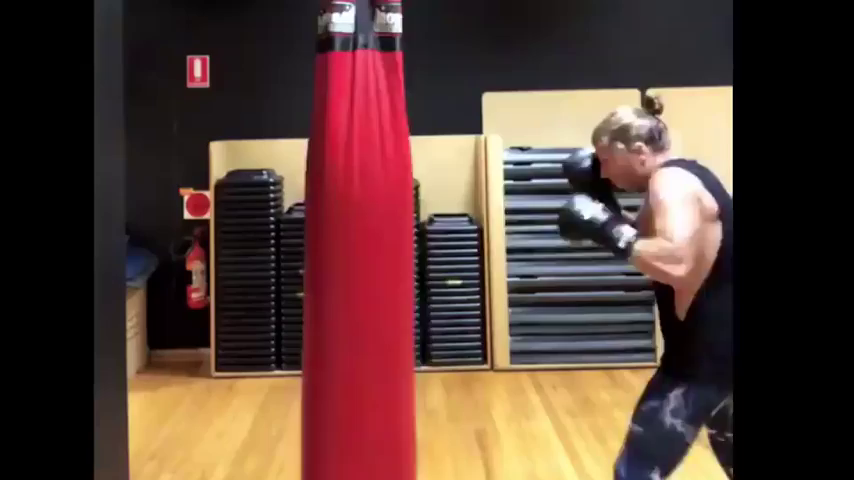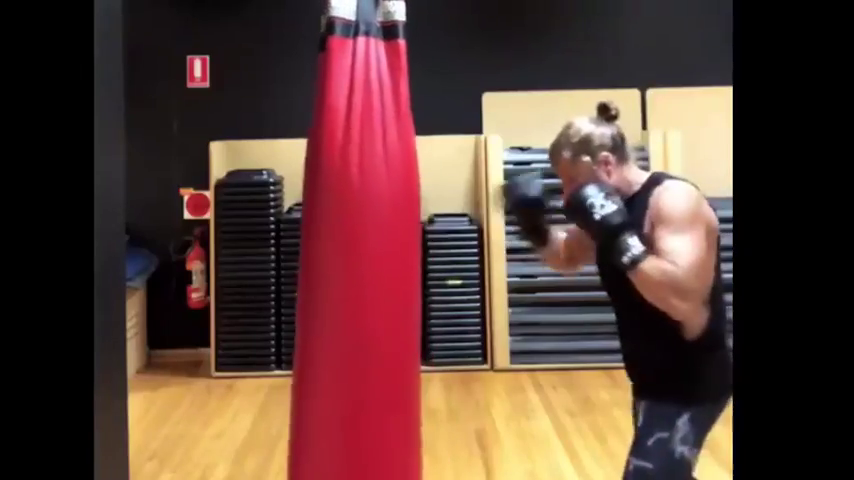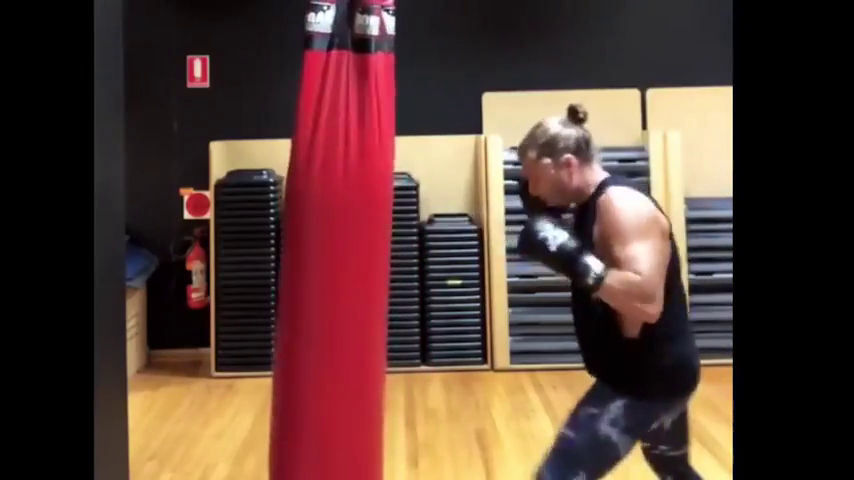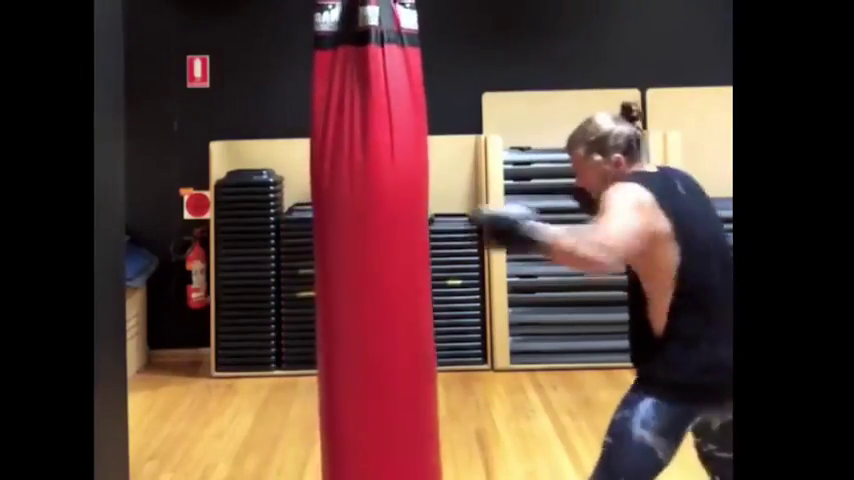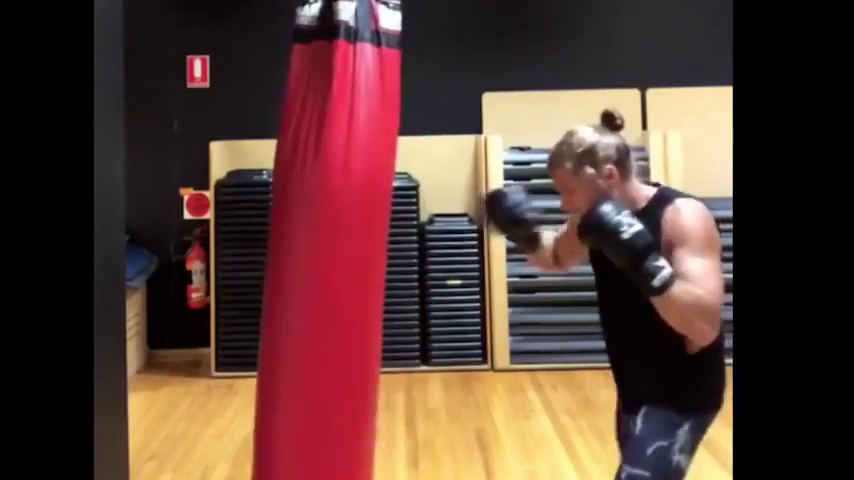
dt=1s
person 1, frame 1
left shoulder: (673, 182)
right shoulder: (695, 178)
left elbow: (674, 263)
right elbow: (660, 244)
left wrist: (611, 230)
right wrist: (600, 195)
left hip: (706, 354)
right hip: (730, 347)
person 1, frame 2
left shoulder: (675, 200)
right shoulder: (615, 199)
left elbow: (680, 296)
right elbow: (564, 259)
left wrist: (618, 236)
right wrist: (534, 225)
left hip: (686, 380)
right hip: (658, 374)
person 1, frame 3
left shoulder: (620, 204)
right shoulder: (594, 204)
left elbow: (648, 300)
left wrist: (574, 258)
right wrist: (546, 221)
left hip: (640, 375)
right hip: (673, 367)
person 1, frame 4
left shoulder: (631, 196)
right shoulder: (679, 184)
left elbow: (598, 253)
left wrist: (520, 229)
left hip: (683, 373)
right hip: (720, 366)
person 1, frame 5
left shoulder: (684, 216)
right shoulder: (594, 213)
left elbow: (704, 324)
right elbow: (552, 258)
left wrist: (646, 261)
right wrist: (523, 228)
left hip: (680, 390)
right hip: (637, 386)
